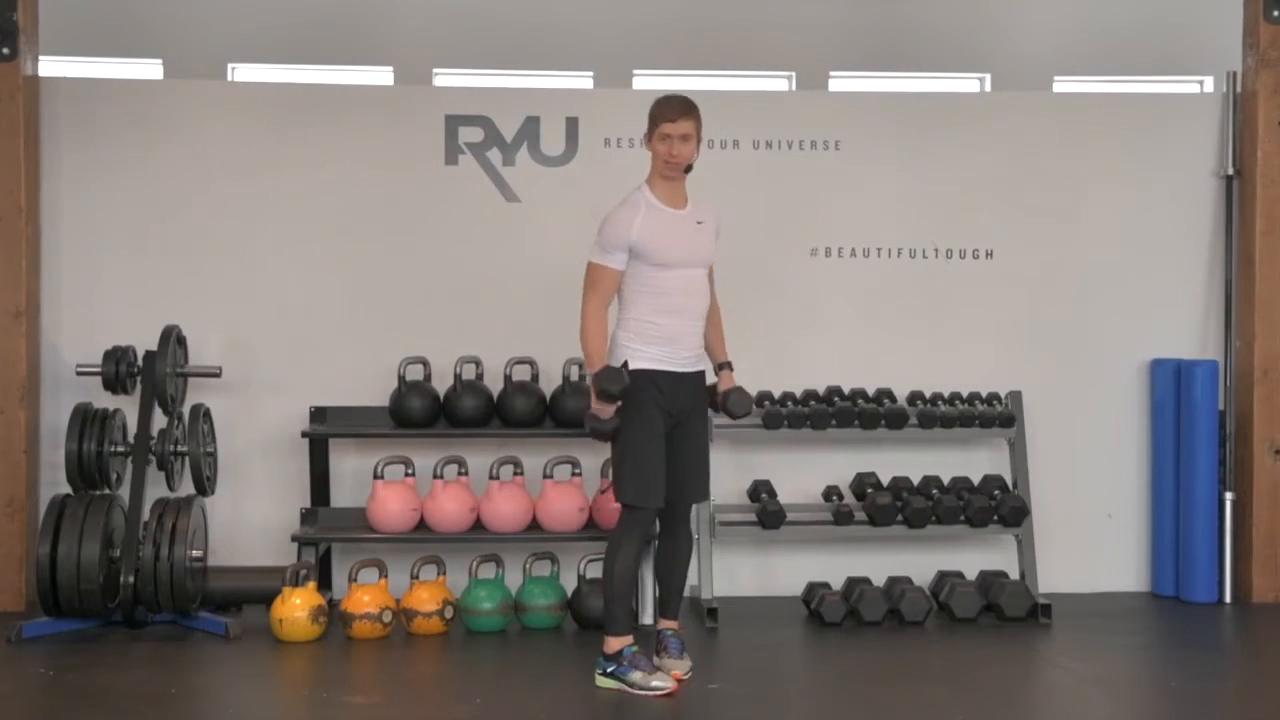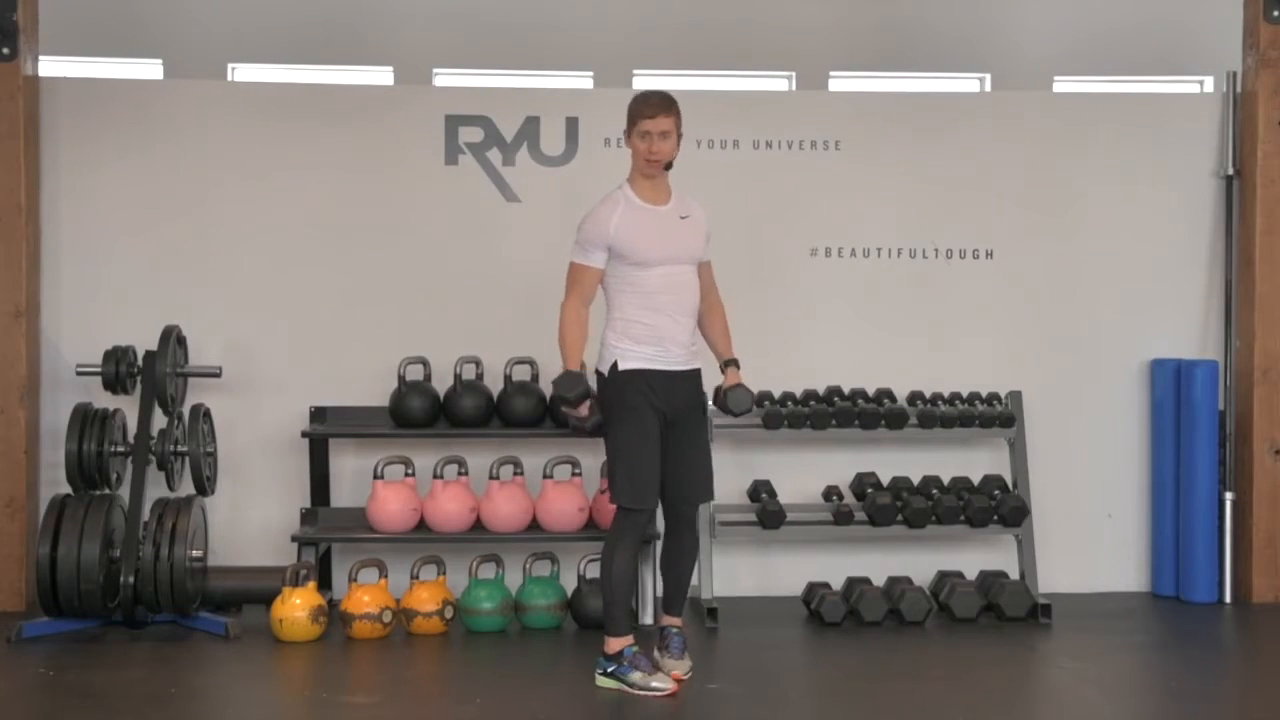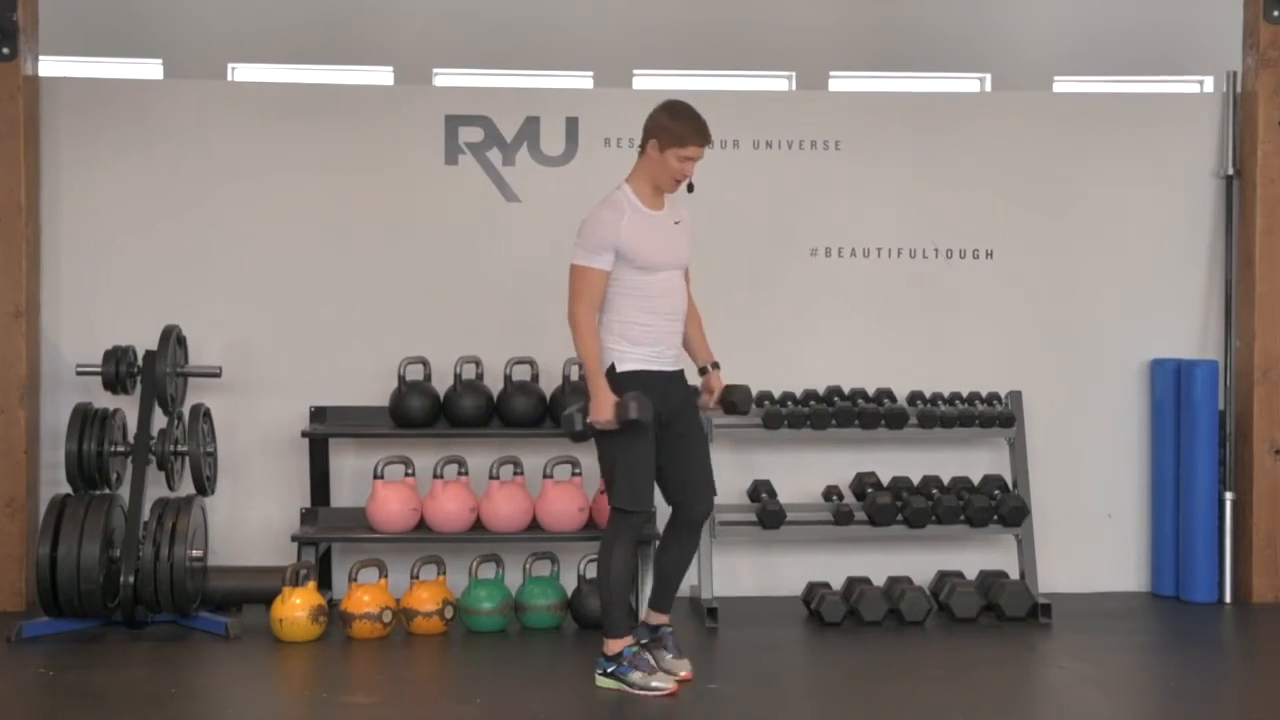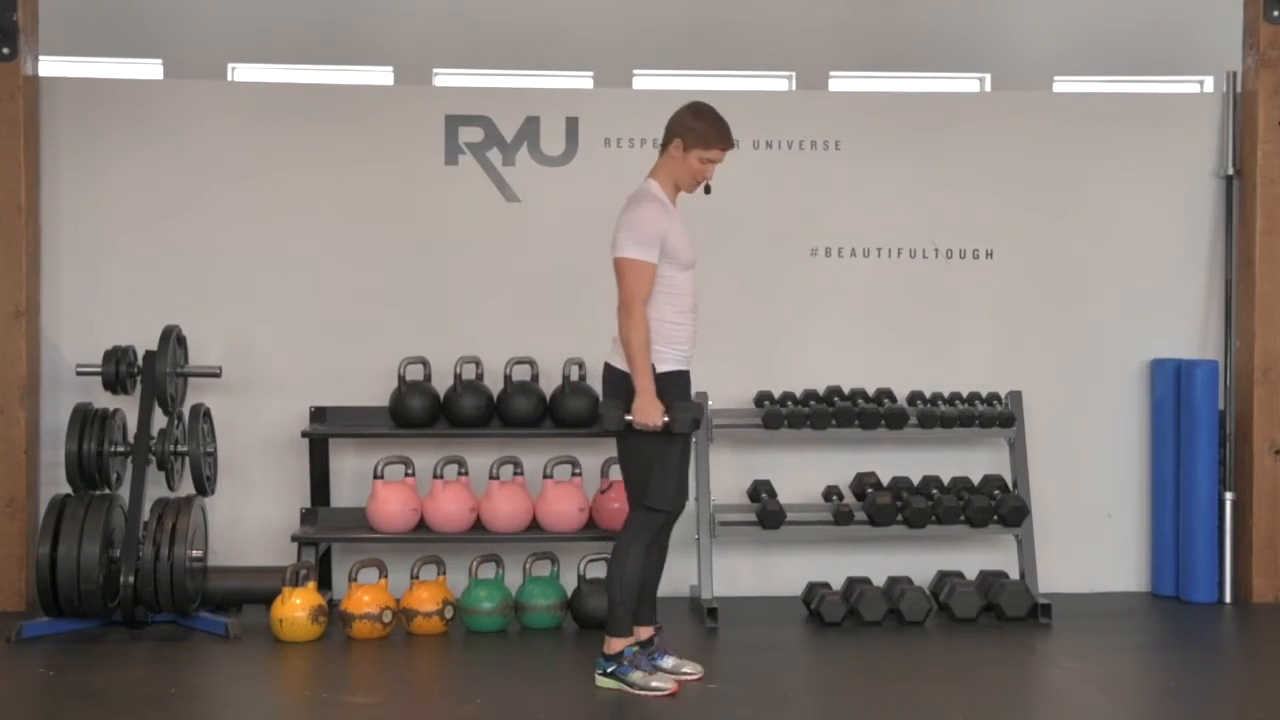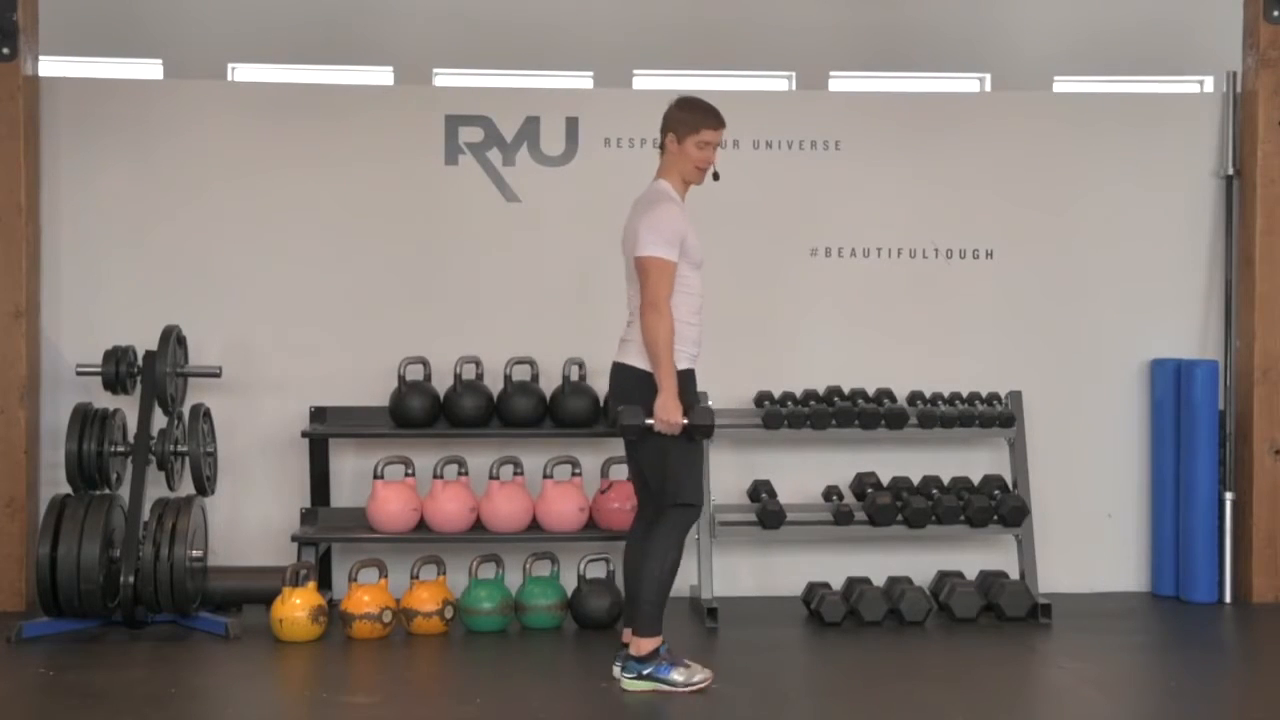
dt=0.4s
person 1, frame 1
left shoulder: (706, 219)
right shoulder: (628, 218)
right elbow: (595, 305)
left wrist: (723, 364)
right wrist: (598, 380)
left hip: (690, 380)
right hip: (641, 380)
left knee: (679, 512)
right knee: (639, 512)
left ankle: (668, 629)
right ankle: (616, 652)
person 1, frame 2
left shoulder: (694, 216)
right shoulder: (607, 217)
right elbow: (576, 304)
left wrist: (729, 362)
right wrist: (573, 378)
left hip: (685, 380)
right hip: (631, 379)
left knee: (684, 511)
right knee: (634, 514)
left ankle: (671, 627)
right ankle: (615, 653)
person 1, frame 3
left shoulder: (678, 217)
right shoulder: (609, 219)
right elbow: (583, 311)
left wrist: (708, 367)
right wrist: (599, 389)
left hip: (671, 382)
right hip: (626, 382)
left knee: (696, 503)
right knee: (630, 515)
left ankle: (656, 622)
right ankle: (615, 654)
person 1, frame 4
left shoulder: (664, 210)
right shoulder: (647, 211)
right elbow: (633, 308)
right wrist: (645, 391)
left hip: (667, 379)
right hip: (646, 382)
left knee: (663, 512)
right knee: (648, 514)
left ankle: (643, 639)
right ankle: (615, 654)
person 1, frame 5
left shoulder: (660, 206)
right shoulder: (663, 211)
right elbow: (655, 307)
right wrist: (669, 393)
left hip: (647, 377)
right hip: (654, 380)
left knee: (653, 510)
right knee: (679, 509)
left ankle: (637, 642)
right ankle: (643, 656)
